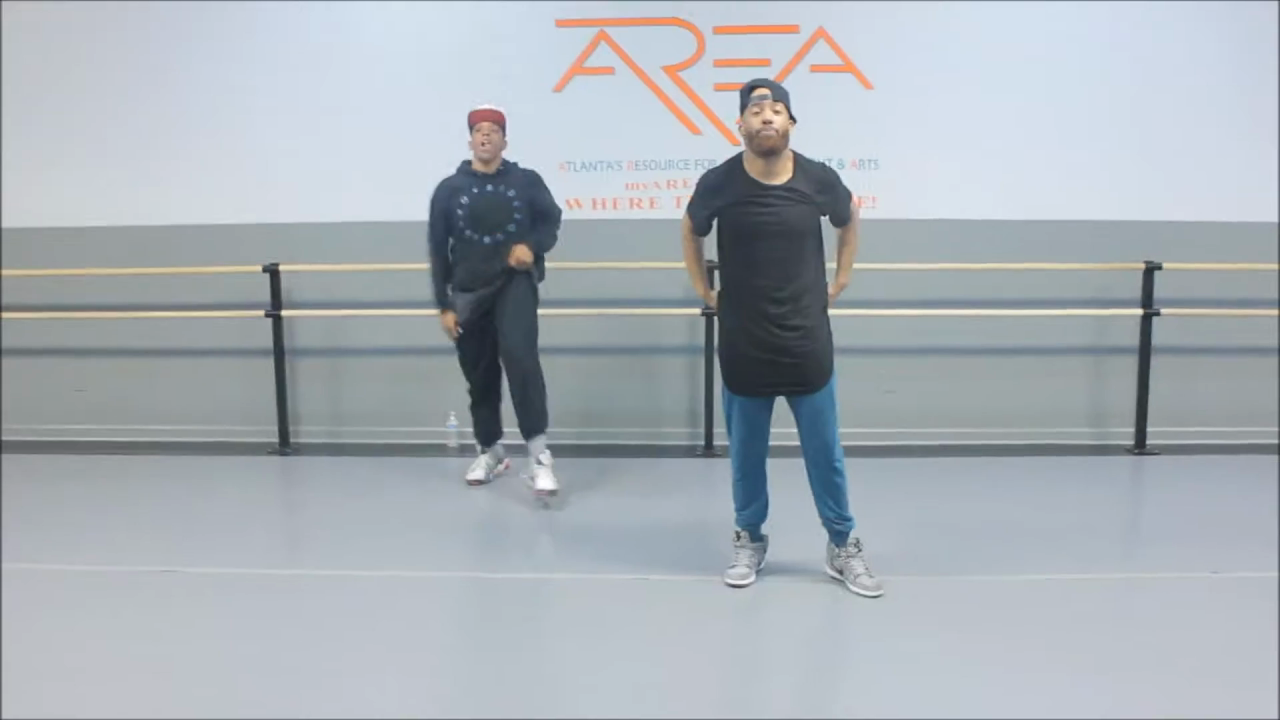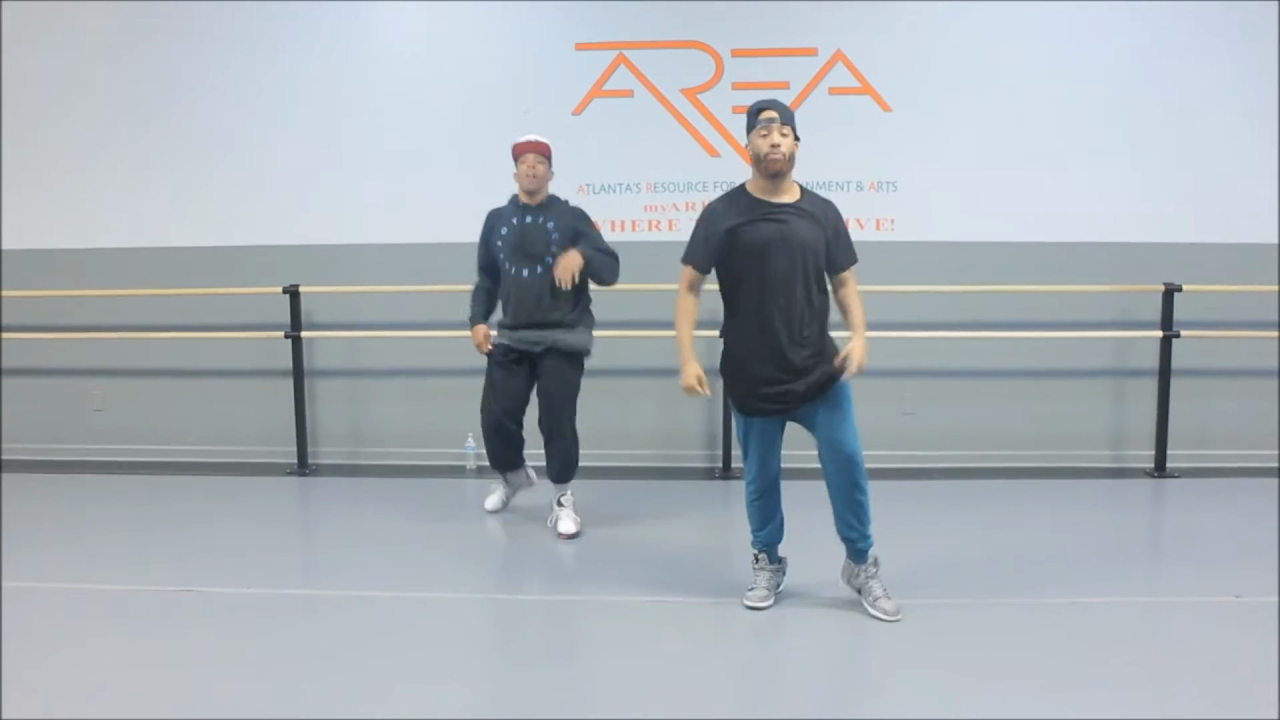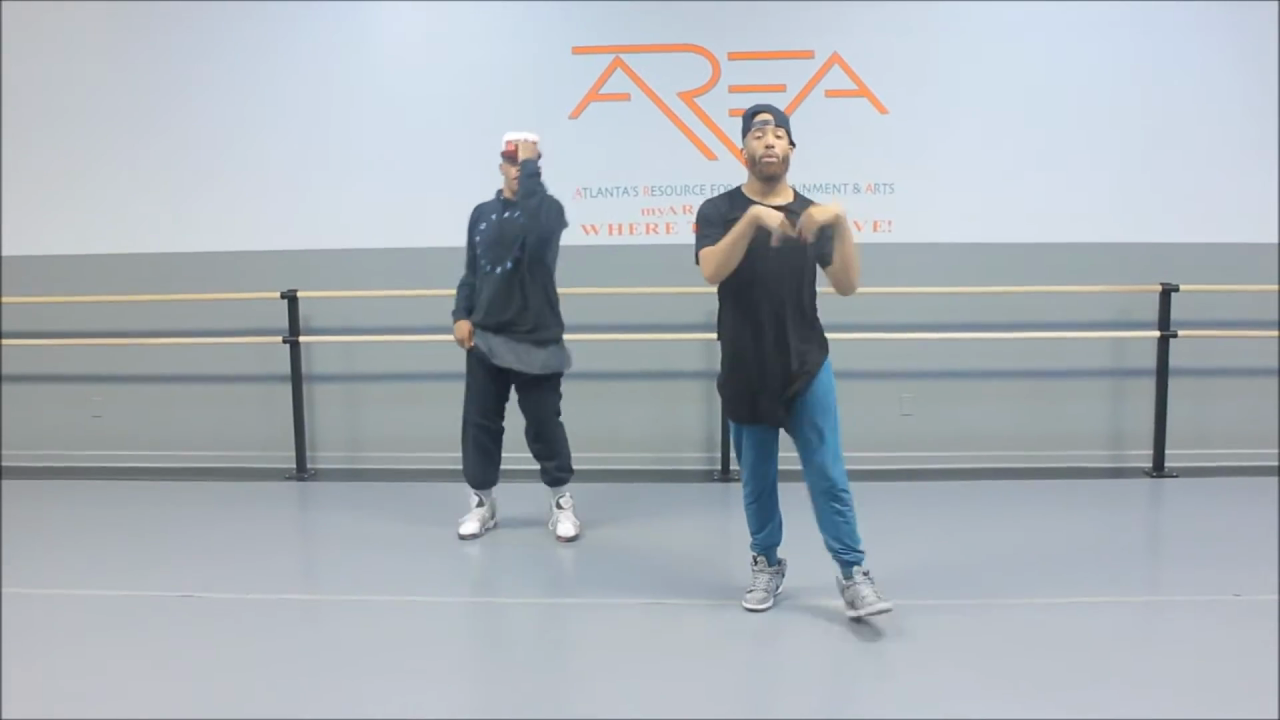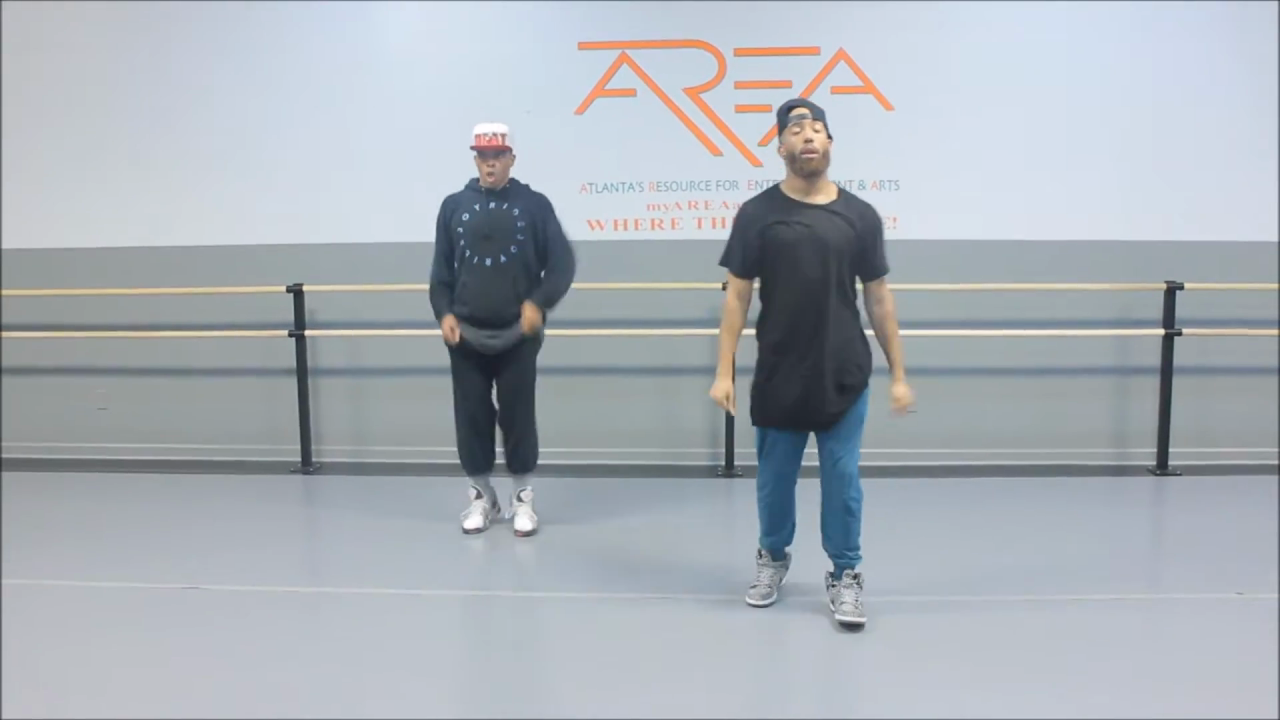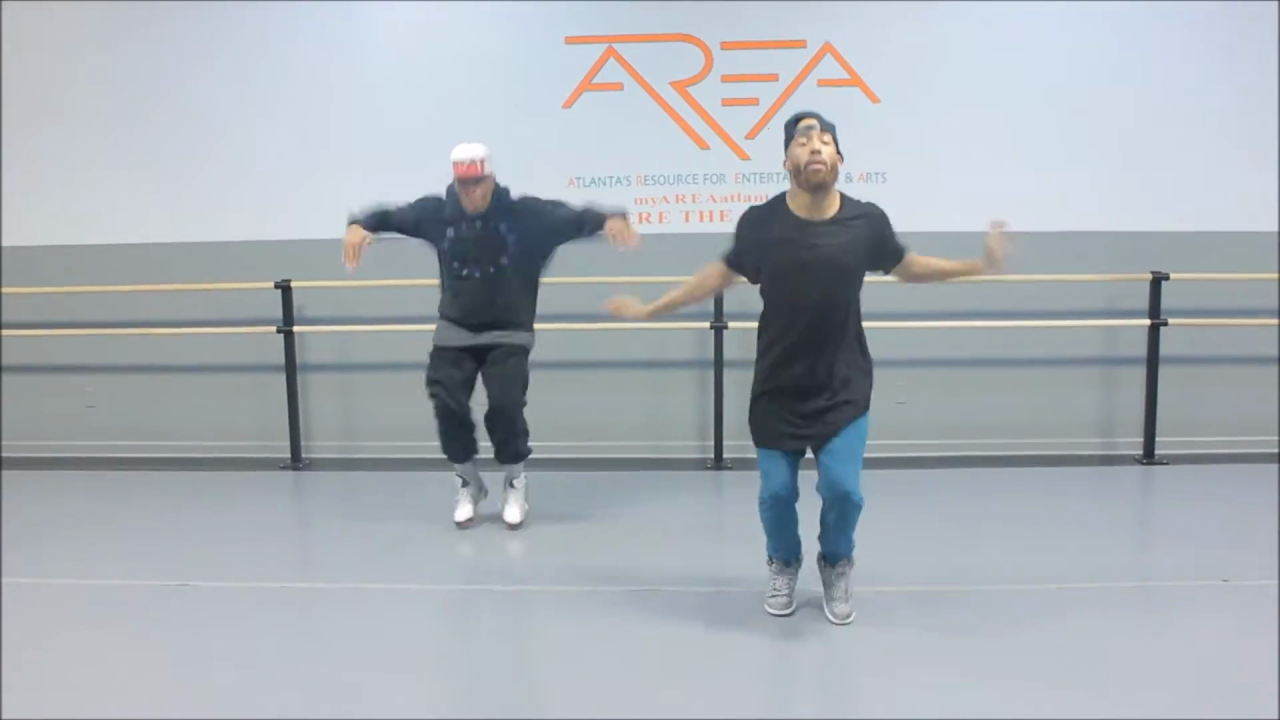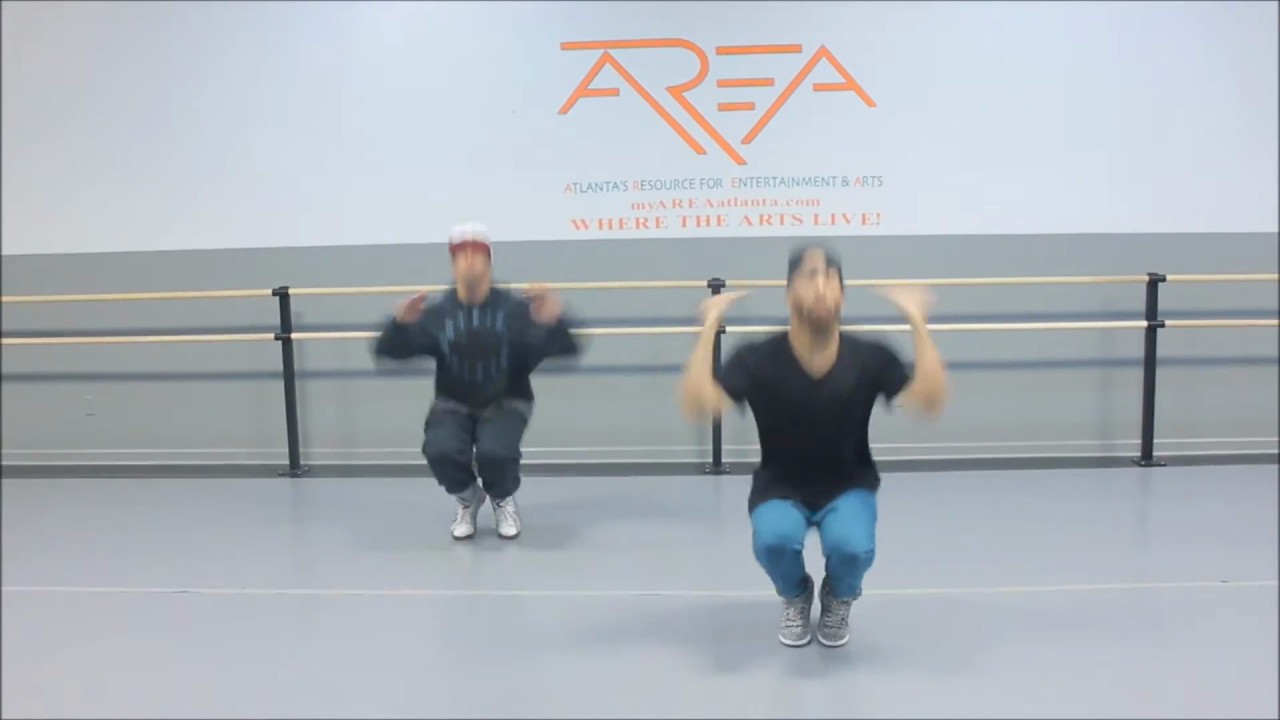
dt=0.5s
person 1, frame 1
left shoulder: (819, 179)
right shoulder: (718, 182)
left elbow: (849, 218)
right elbow: (691, 229)
left wrist: (842, 277)
right wrist: (702, 287)
left hip: (806, 341)
right hip: (744, 345)
left knee: (824, 449)
right knee: (747, 450)
left ankle: (843, 547)
right ankle: (749, 541)
person 1, frame 2
left shoulder: (822, 212)
right shoulder: (723, 213)
left elbow: (844, 282)
right elbow: (689, 287)
left wrist: (859, 336)
right wrist: (686, 356)
left hip: (817, 365)
right hip: (751, 372)
left knee: (846, 460)
right knee: (761, 474)
left ankle: (861, 565)
right ankle: (768, 563)
person 1, frame 3
left shoulder: (813, 215)
right shoulder: (720, 210)
left elbow: (846, 285)
right elbow: (712, 271)
left wrist: (839, 228)
right wrist: (753, 219)
left hip: (807, 364)
right hip: (746, 371)
left knee: (827, 473)
right knee: (758, 477)
left ankle: (853, 576)
right ankle: (766, 564)
person 1, frame 4
left shoulder: (861, 215)
right shoulder: (757, 213)
left elbow: (877, 294)
right elbow: (737, 294)
left wrist: (898, 373)
right wrist: (724, 372)
left hip: (845, 373)
right hip: (780, 375)
left knee: (843, 478)
right knee: (776, 476)
left ankle: (844, 576)
right ankle: (773, 558)
person 1, frame 5
left shoulder: (867, 221)
right shoulder: (759, 222)
left elbow: (907, 267)
right elbow: (723, 274)
left wrist: (977, 266)
right wrist: (652, 308)
left hip: (843, 390)
right hip: (776, 392)
left knee: (843, 489)
right knee: (775, 490)
left ankle: (836, 566)
right ankle: (783, 563)
person 1, frame 6
left shoulder: (871, 358)
right shoulder: (757, 360)
left elbow: (932, 400)
right elbow: (696, 404)
left wrist: (918, 325)
right wrist: (708, 326)
left hip: (847, 487)
right hip: (782, 488)
left knee: (849, 548)
right knee: (775, 542)
left ankle: (838, 599)
right ankle: (795, 596)
person 2, frame 1
left shoulder: (527, 181)
right shoulder: (449, 189)
left elbow: (552, 221)
right elbow: (439, 251)
left wrist: (532, 246)
right wrist: (444, 305)
left hip: (514, 286)
right hip: (468, 295)
left knee: (521, 360)
right knee: (479, 376)
left ankle: (539, 456)
right ankle: (490, 453)
person 2, frame 2
left shoulder: (571, 217)
right shoulder: (497, 220)
left elbow: (609, 269)
right elbow: (486, 279)
left wrist: (582, 255)
right wrist: (478, 321)
left hip: (562, 337)
right hip: (512, 337)
left knee: (557, 419)
right knee: (496, 415)
left ankle: (563, 499)
right ankle: (512, 476)
person 2, frame 3
left shoulder: (546, 206)
right shoulder: (481, 214)
left elbow: (537, 232)
left wrist: (531, 168)
right wrist: (461, 314)
left hip: (537, 340)
right hip: (485, 340)
left knee: (543, 425)
right knee: (479, 424)
left ankle: (562, 502)
right ankle: (482, 503)
person 2, frame 4
left shoulder: (535, 205)
right shoulder: (454, 206)
left elbow: (562, 263)
right elbow: (442, 270)
left wrist: (539, 304)
right wrist: (444, 313)
left hip: (517, 332)
right hip: (468, 333)
left knee: (517, 416)
right knee: (471, 416)
left ankle: (522, 497)
right ankle: (481, 495)
person 2, frame 5
left shoulder: (524, 214)
right shoulder: (436, 211)
left elbow: (573, 217)
right elbow: (388, 217)
left wrist: (611, 219)
right wrist: (359, 225)
left hip: (509, 335)
right hip: (455, 332)
left knee: (506, 408)
right knee: (448, 406)
left ankle: (514, 485)
right ankle: (469, 484)
person 2, frame 6
left shoulder: (514, 309)
right shoulder: (435, 315)
left elbow: (567, 349)
right elbow: (386, 352)
left wrist: (553, 320)
right wrist: (401, 321)
left hip: (504, 404)
right hip: (454, 406)
left knee: (496, 452)
right knee: (440, 450)
left ankle: (503, 500)
right ankle: (467, 498)
